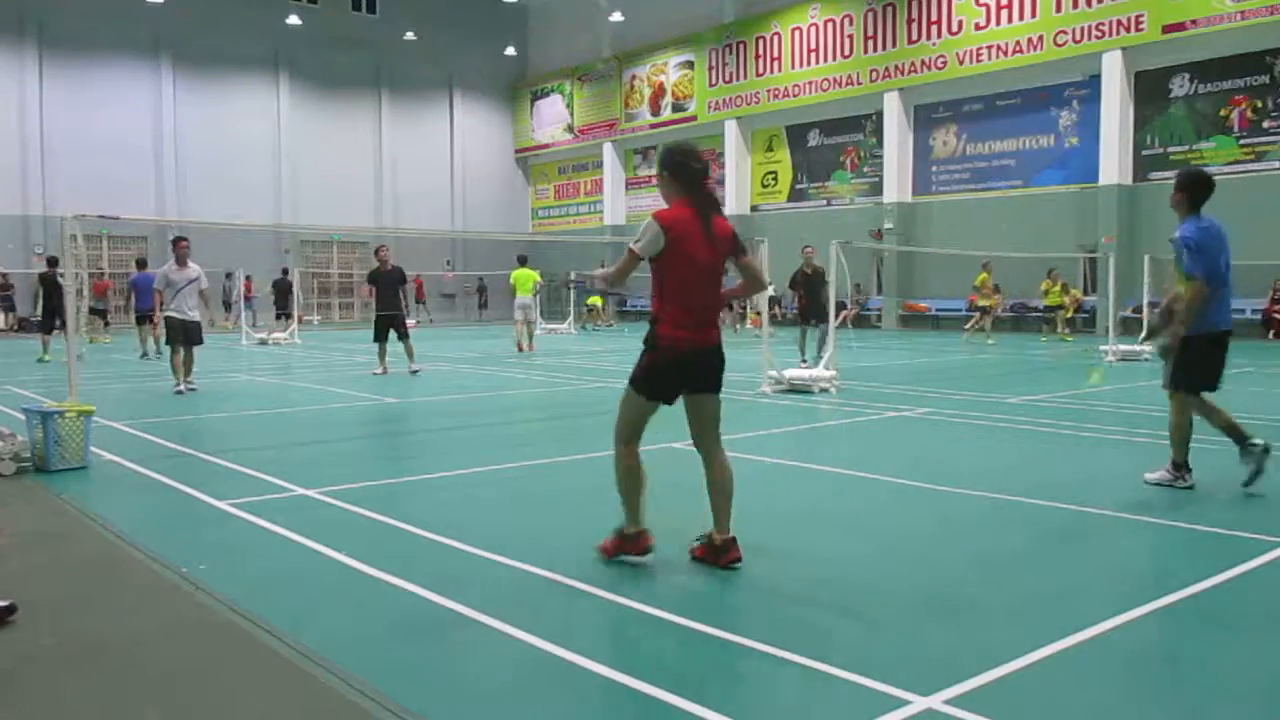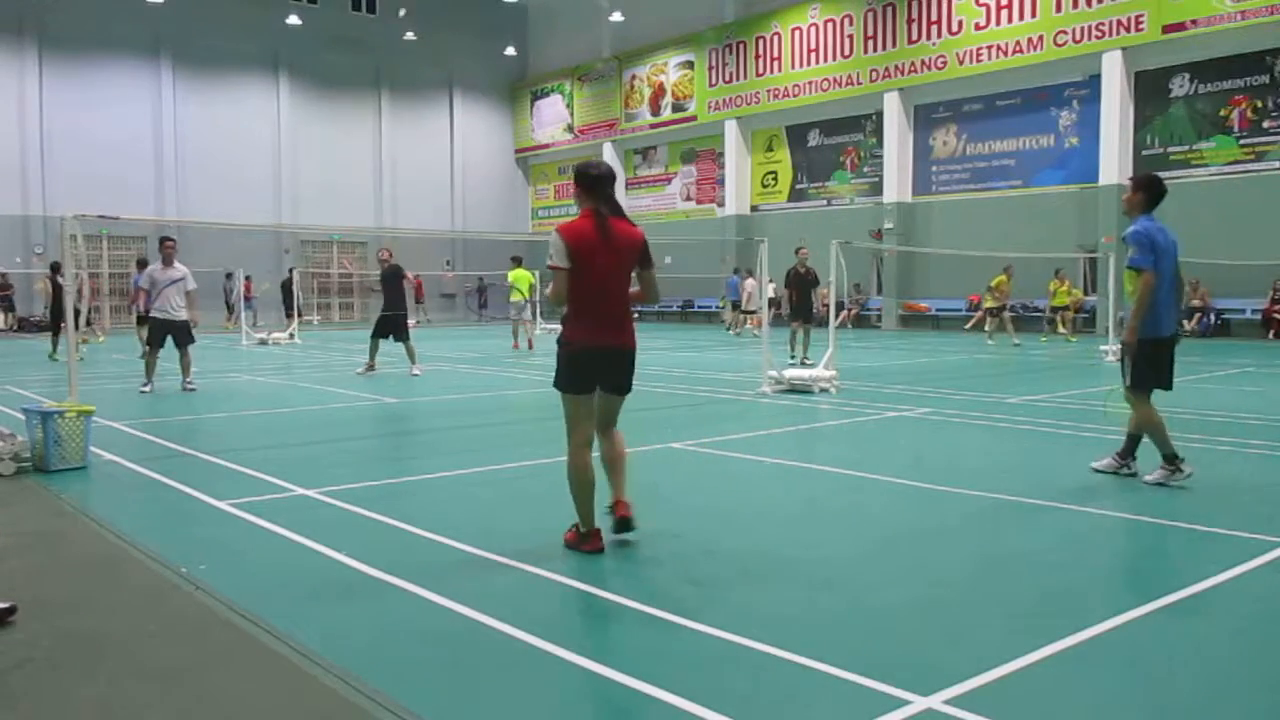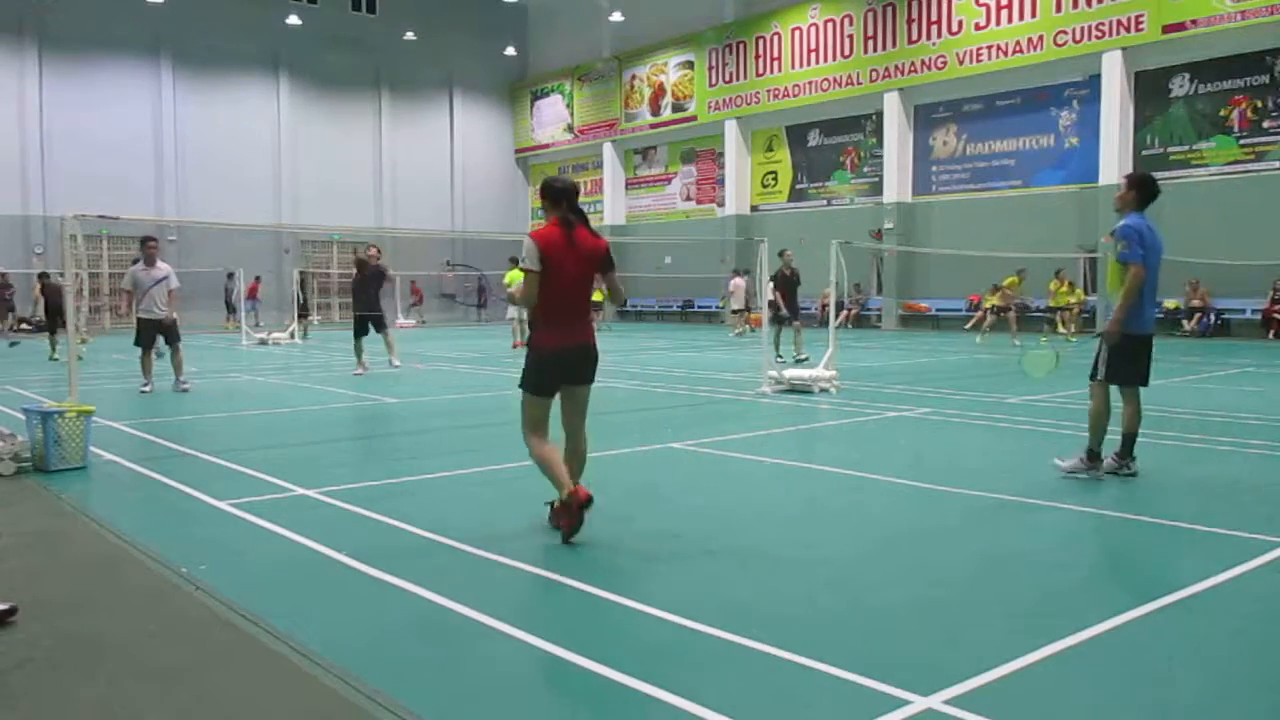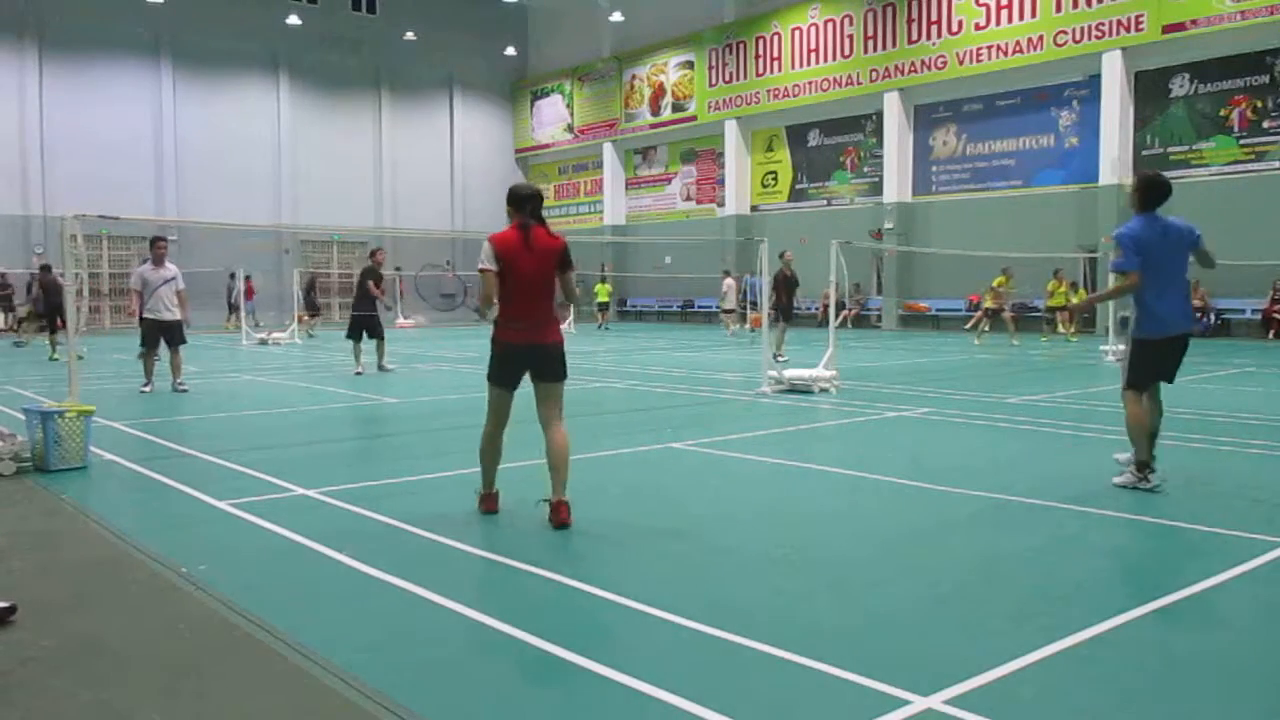
dt=0.5s
person 1, frame 1
left shoulder: (662, 222)
right shoulder: (722, 226)
left elbow: (620, 275)
right elbow: (757, 282)
left wrist: (601, 276)
left hip: (667, 347)
right hip: (708, 348)
left knee: (626, 438)
right knee: (709, 445)
left ankle: (634, 531)
right ankle: (723, 539)
person 1, frame 2
left shoulder: (567, 234)
right shoulder: (634, 235)
left elbow: (558, 298)
right elbow: (651, 295)
left wrist: (548, 293)
left hip: (580, 346)
right hip: (622, 346)
left knee: (580, 441)
right knee: (608, 428)
left ankle: (587, 530)
right ankle: (621, 504)
person 1, frame 3
left shoulder: (537, 239)
right shoulder: (597, 243)
left elbow: (528, 298)
right elbow: (617, 297)
left wrist: (514, 295)
left hip: (546, 347)
right hip: (583, 346)
left knee: (535, 433)
right knee: (575, 429)
left ankle: (572, 493)
right ankle: (568, 503)
person 1, frame 4
left shoulder: (496, 243)
right shoulder: (557, 243)
left elbow: (488, 297)
right elbow: (572, 296)
left wrist: (482, 308)
left hip: (509, 342)
right hip: (548, 342)
left knee: (495, 423)
right knee: (554, 423)
left ankle: (488, 494)
right ankle: (560, 502)
person 2, frame 1
left shoulder: (1186, 237)
right shoulder: (1213, 228)
left elbow: (1198, 288)
left wrist: (1174, 331)
right wrist: (1169, 307)
left hip: (1196, 328)
right hip: (1219, 325)
left knee: (1178, 396)
right knee: (1190, 396)
left ankle: (1179, 470)
right ankle: (1248, 444)
person 2, frame 2
left shoulder: (1138, 232)
right shoulder: (1163, 233)
left elbow: (1147, 281)
right elbow: (1178, 282)
left wrist: (1131, 326)
right wrist: (1174, 318)
left hip: (1146, 329)
right hip: (1164, 328)
left knee: (1136, 397)
right knee: (1139, 396)
left ankle: (1173, 463)
right ankle: (1125, 458)
person 2, frame 3
left shoulder: (1128, 228)
right shoulder: (1150, 231)
left elbow: (1137, 273)
left wrist: (1116, 316)
left hip: (1124, 325)
right hip: (1143, 325)
left knee: (1099, 388)
right knee: (1129, 390)
left ankle: (1091, 458)
right ankle: (1123, 457)
person 2, frame 4
left shoulder: (1128, 233)
right shoulder: (1181, 229)
left elbow: (1132, 281)
right elbow: (1209, 262)
left wrist: (1094, 300)
left hip: (1149, 327)
right hip: (1180, 326)
left knee: (1132, 394)
right knee: (1151, 388)
left ankle: (1143, 471)
right ankle: (1144, 453)
